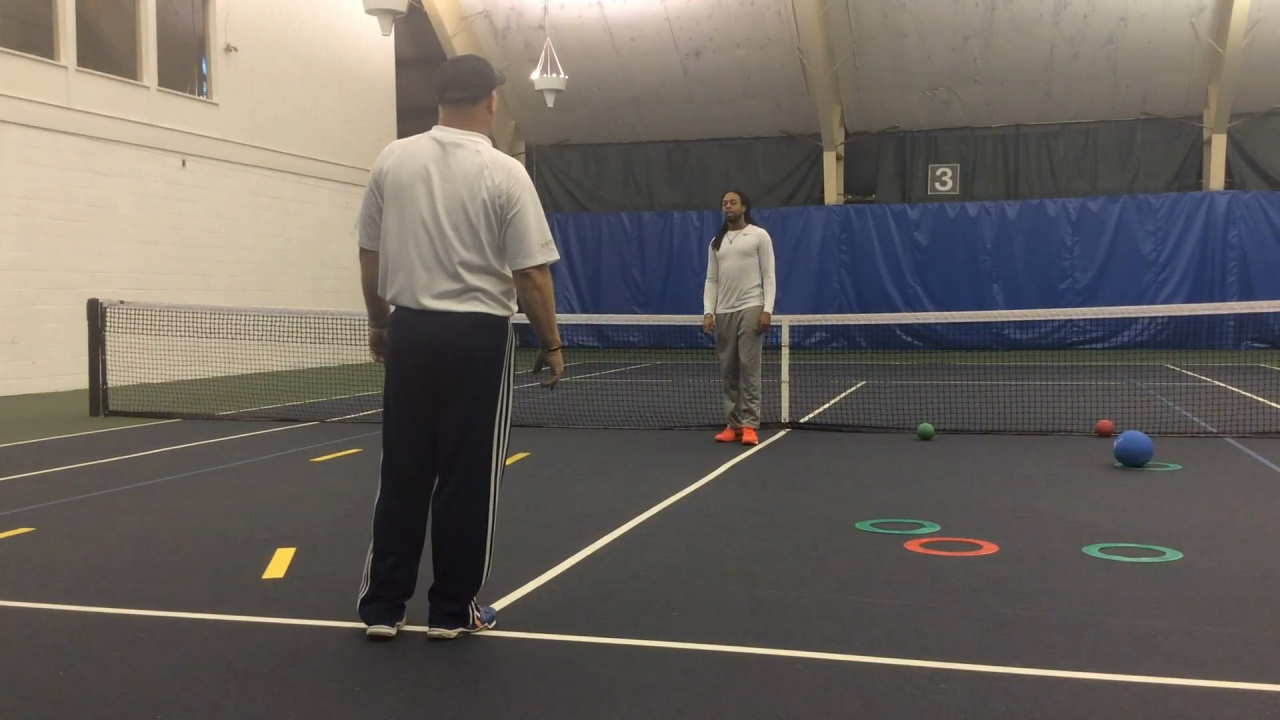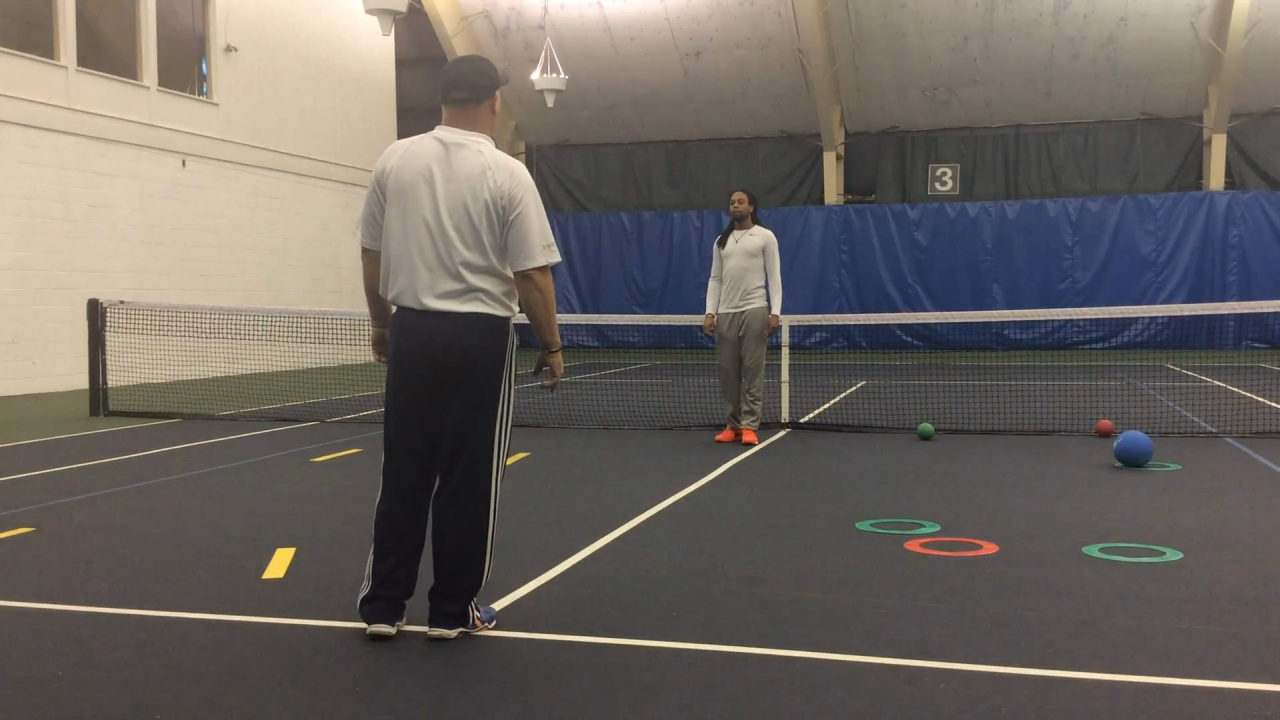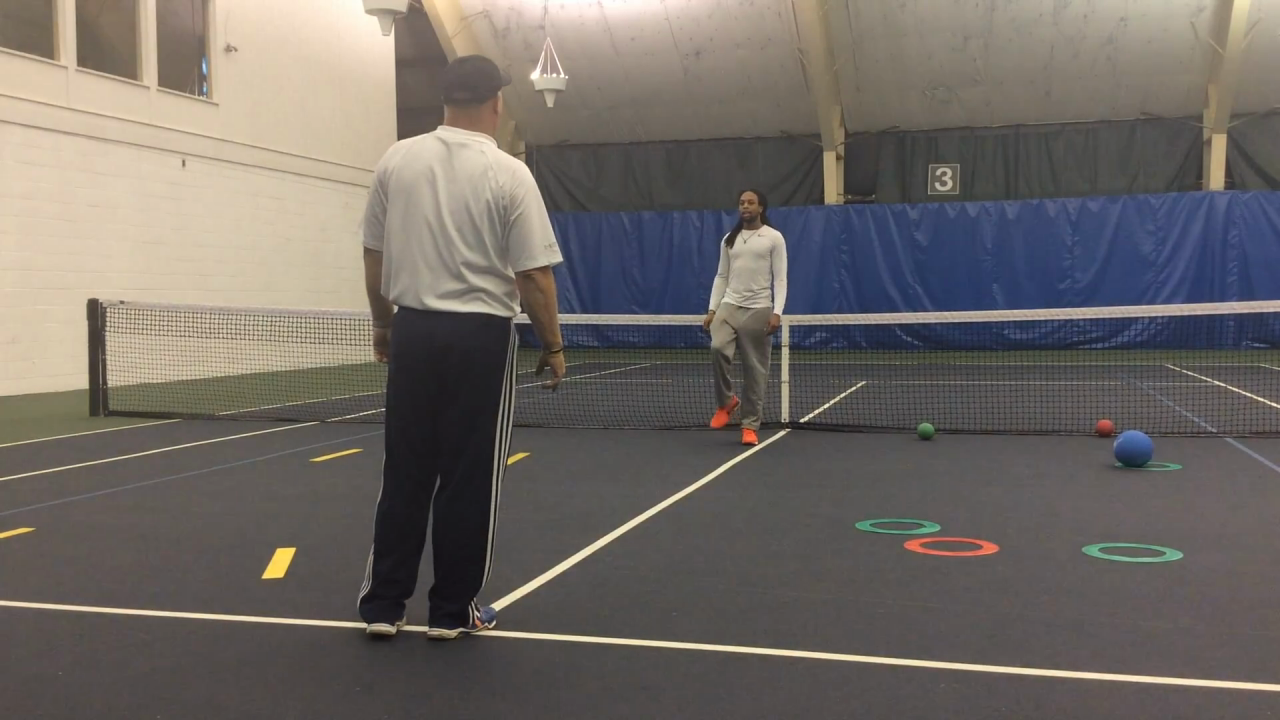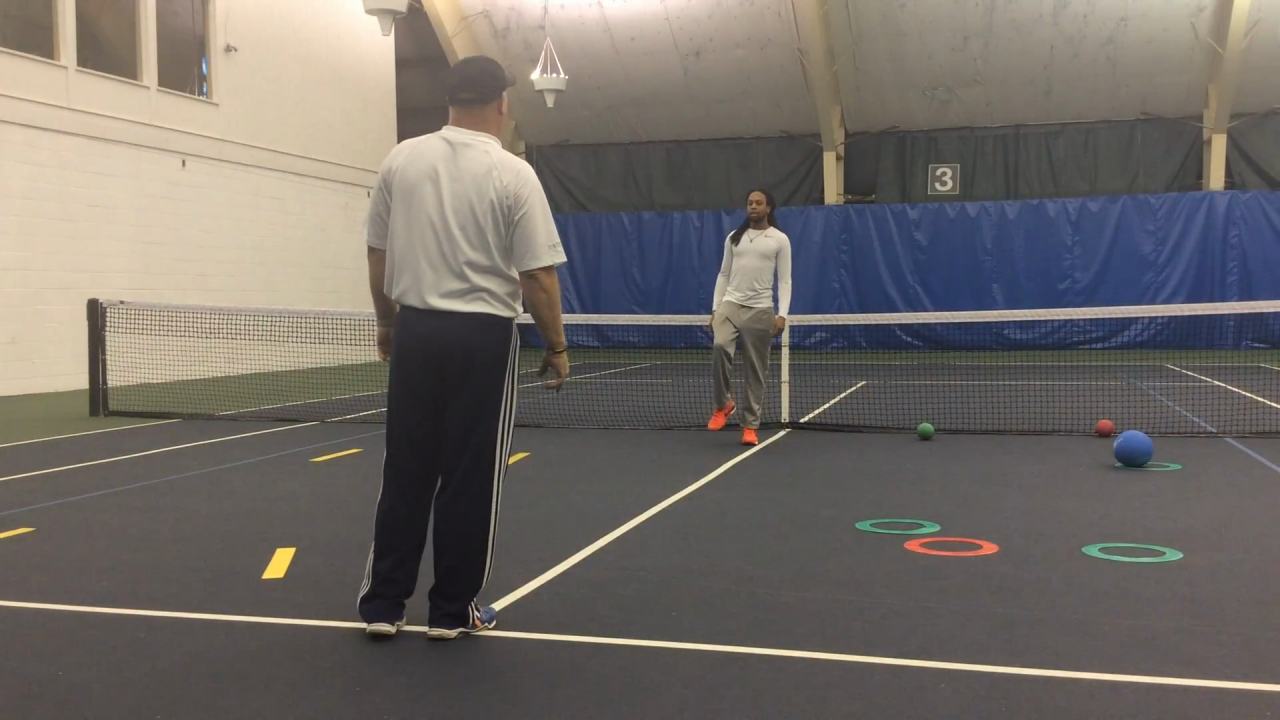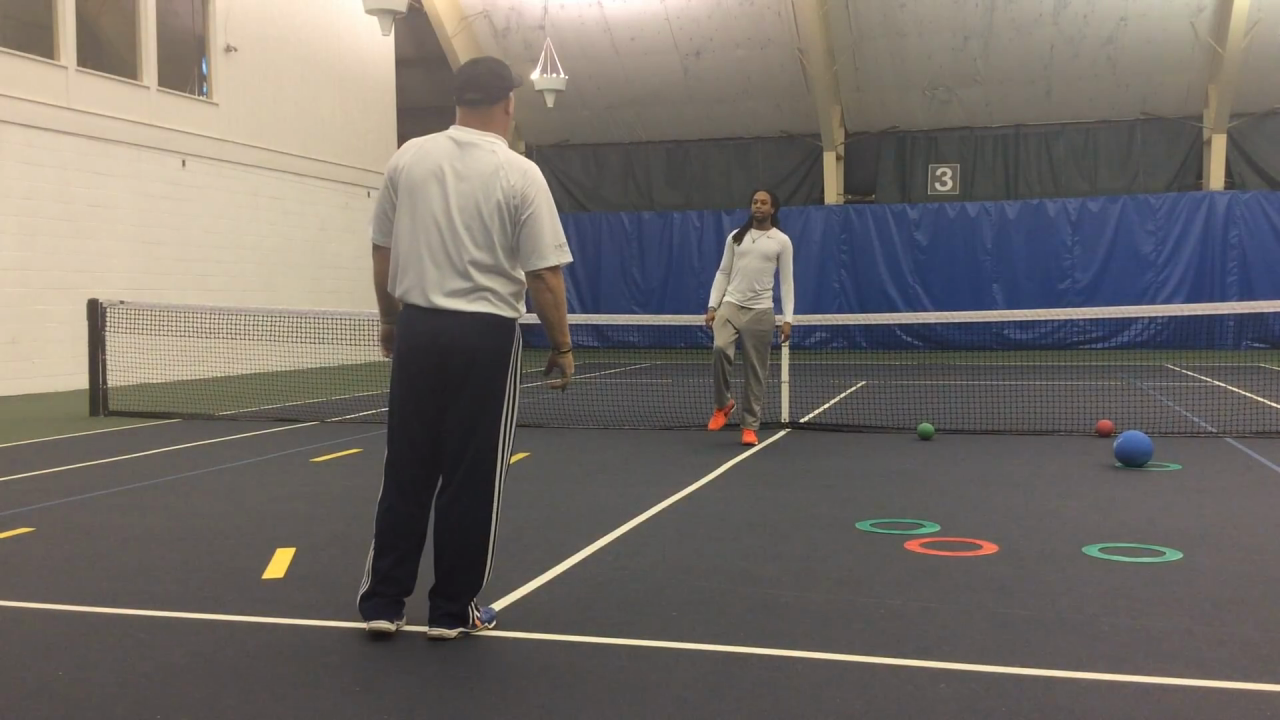
dt=0.3s
person 1, frame 1
left shoulder: (392, 159)
right shoulder: (504, 172)
left elbow: (370, 254)
right elbow: (531, 273)
left wrist: (378, 321)
right wrist: (551, 342)
left hip: (410, 332)
right hip: (477, 336)
left knee: (402, 474)
right knee: (466, 479)
left ankle: (382, 605)
right ankle: (452, 610)
person 1, frame 2
left shoulder: (394, 159)
right shoulder: (507, 173)
left elbow: (372, 255)
right elbow: (532, 274)
left wrist: (381, 323)
right wrist: (552, 345)
left hip: (412, 332)
right hip: (479, 337)
left knee: (403, 474)
right knee: (467, 479)
left ankle: (383, 604)
right ankle: (452, 610)
person 1, frame 3
left shoulder: (397, 159)
right shoulder: (508, 173)
left elbow: (374, 255)
right elbow: (534, 275)
left wrist: (382, 322)
right wrist: (553, 345)
left hip: (413, 332)
right hip: (480, 337)
left knee: (404, 474)
right knee: (468, 480)
left ankle: (383, 603)
right ankle: (452, 609)
person 1, frame 4
left shoulder: (401, 158)
right shoulder: (512, 173)
left elbow: (377, 253)
right elbow: (537, 274)
left wrist: (386, 321)
right wrist: (556, 345)
left hip: (415, 331)
right hip: (482, 336)
left knee: (405, 474)
right knee: (468, 480)
left ankle: (383, 603)
right ankle: (452, 610)
person 1, frame 5
left shoulder: (408, 157)
right shoulder: (519, 174)
left elbow: (382, 252)
right elbow: (544, 275)
left wrist: (389, 319)
right wrist: (562, 345)
left hip: (418, 330)
right hip: (485, 336)
left knee: (406, 473)
right knee: (470, 480)
left ankle: (382, 600)
right ankle: (452, 609)
person 2, frame 1
left shoulder: (759, 235)
right shoulder: (716, 242)
left elbow: (769, 276)
right elbow: (711, 281)
left wrist: (767, 310)
right wrist: (708, 312)
left hip: (751, 310)
right hip: (724, 313)
left knee: (749, 368)
right knee: (729, 372)
left ankle: (750, 425)
right ankle: (734, 425)
person 2, frame 2
left shoulder: (766, 237)
right shoulder: (721, 241)
left elbow: (774, 277)
right elbow: (715, 279)
left wrist: (775, 313)
right wrist: (710, 312)
left hip: (755, 311)
right hip: (726, 313)
left knee: (752, 371)
right knee: (729, 372)
left ankle: (749, 427)
right ankle: (733, 426)
person 2, frame 3
left shoulder: (774, 238)
right shoulder: (729, 239)
left elbow: (780, 279)
right elbow: (721, 277)
left wrist: (777, 312)
right wrist: (712, 309)
left hip: (759, 310)
right hip: (730, 305)
left knee: (755, 370)
right knee: (718, 349)
left ankle: (750, 426)
right ankle: (726, 401)
person 2, frame 4
left shoulder: (780, 240)
right shoulder: (734, 237)
left elbow: (784, 281)
right elbow: (723, 275)
left wrist: (782, 314)
right wrist: (715, 309)
left hip: (760, 310)
right hip: (730, 304)
left knee: (755, 370)
right knee: (721, 347)
left ankle: (750, 426)
right ankle: (723, 405)
person 2, frame 5
left shoulder: (782, 241)
right shoulder: (736, 236)
left elbow: (786, 282)
right elbow: (723, 273)
left wrist: (787, 319)
right wrist: (712, 306)
left hip: (761, 311)
right hip: (731, 305)
left knee: (756, 370)
right knee: (720, 349)
left ankle: (750, 427)
right ankle: (723, 404)
